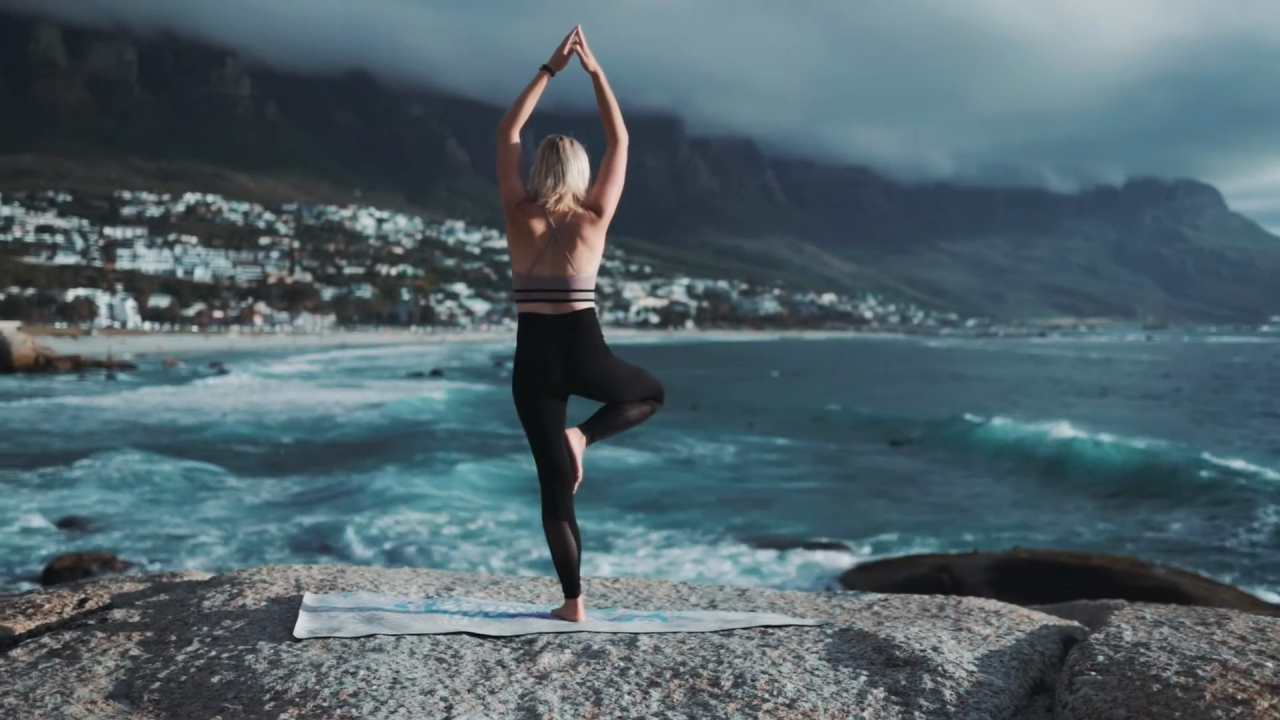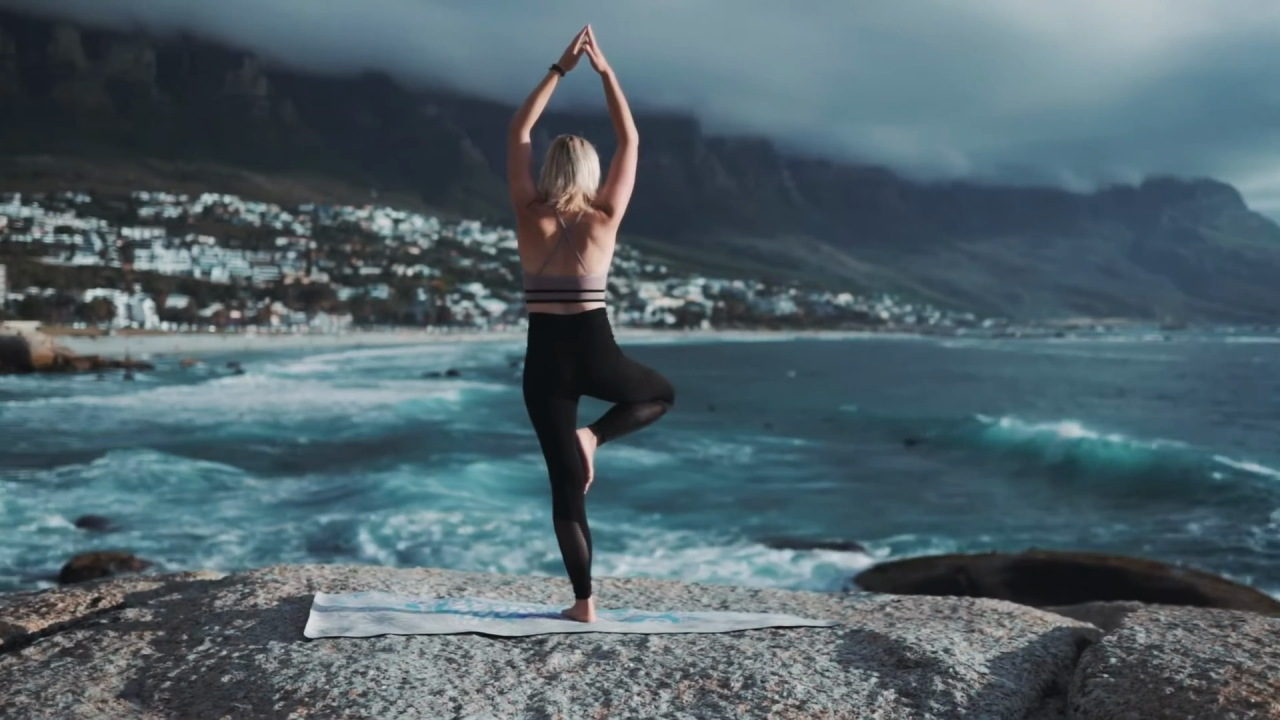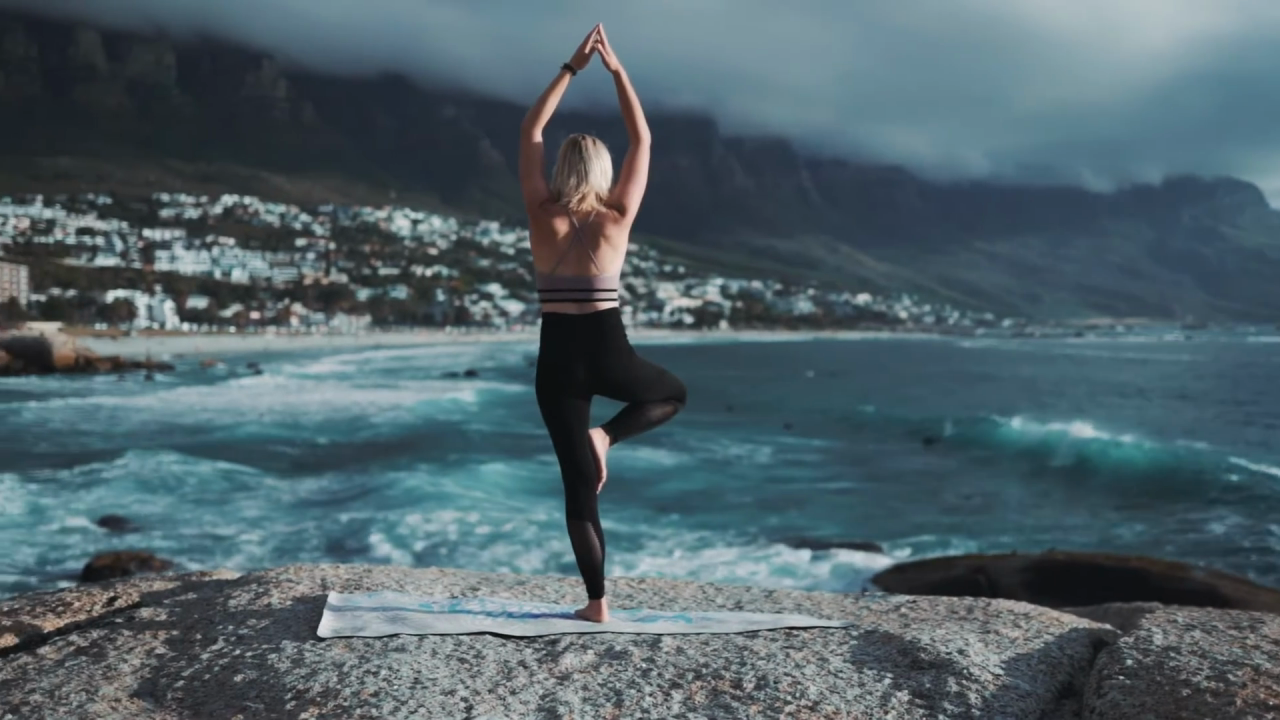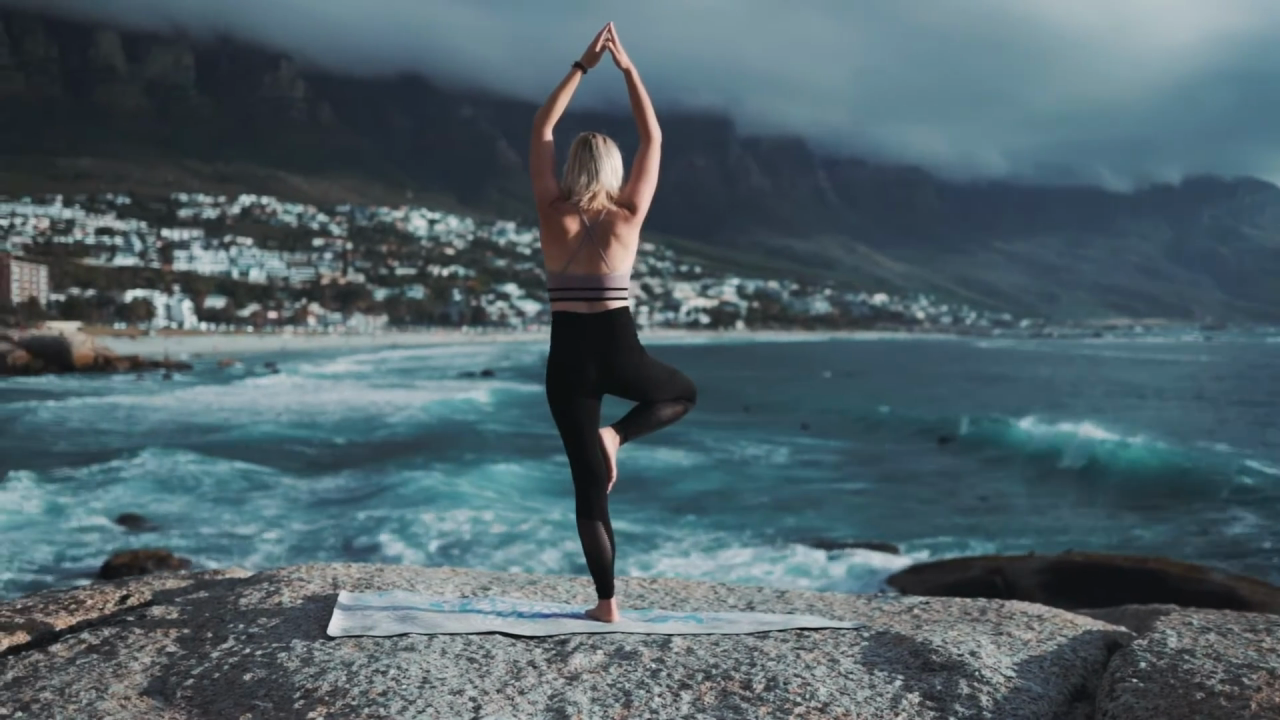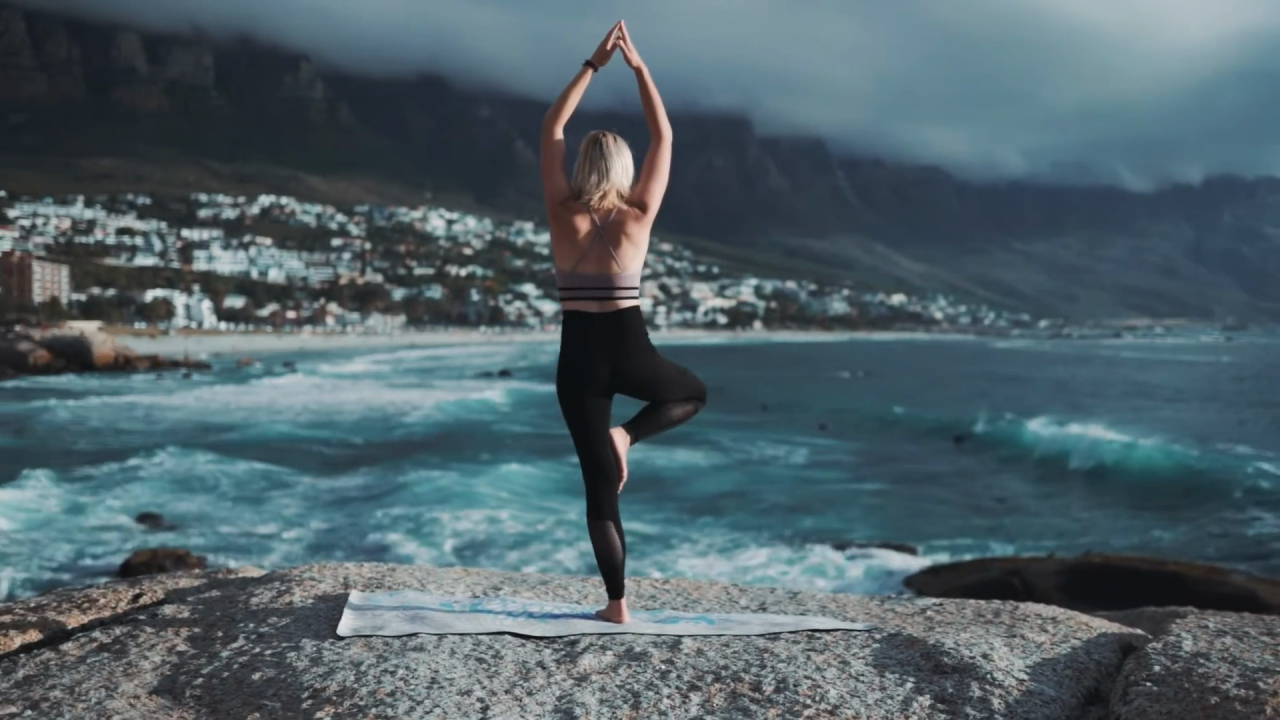
dt=0.2s
person 1, frame 1
left shoulder: (519, 217)
right shoulder: (594, 220)
left elbow: (508, 133)
right elbow: (620, 140)
left wrist: (550, 69)
right wrist: (594, 70)
left hip: (534, 360)
right hip: (584, 355)
left knee: (555, 487)
right knee: (651, 393)
left ankle: (573, 603)
right ankle: (583, 436)
person 1, frame 2
left shoulder: (529, 217)
right shoulder: (604, 219)
left elbow: (518, 133)
right elbow: (629, 139)
left wrist: (559, 69)
right wrist: (603, 69)
left hip: (544, 360)
right hip: (595, 355)
left knee: (565, 487)
right knee: (661, 393)
left ankle: (584, 604)
right ankle: (594, 436)
person 1, frame 3
left shoulder: (542, 217)
right shoulder: (617, 219)
left elbow: (530, 132)
right elbow: (642, 138)
left wrist: (571, 68)
right wrist: (615, 68)
left hip: (558, 361)
right hip: (609, 355)
left knee: (578, 487)
right knee: (674, 393)
left ankle: (597, 604)
right ankle: (607, 436)
person 1, frame 4
left shoulder: (552, 215)
right shoulder: (628, 217)
left elbow: (541, 130)
right elbow: (652, 137)
left wrist: (582, 66)
right wrist: (625, 66)
left hip: (568, 360)
right hip: (619, 354)
left knee: (589, 488)
right knee: (684, 392)
left ankle: (607, 603)
right ankle: (617, 435)
person 1, frame 5
left shoulder: (563, 214)
right shoulder: (639, 217)
left elbow: (552, 129)
right elbow: (664, 136)
left wrist: (593, 64)
right wrist: (638, 66)
left hip: (579, 359)
right hip: (630, 353)
left knee: (599, 487)
right knee: (694, 392)
left ankle: (617, 605)
right ankle: (628, 435)
